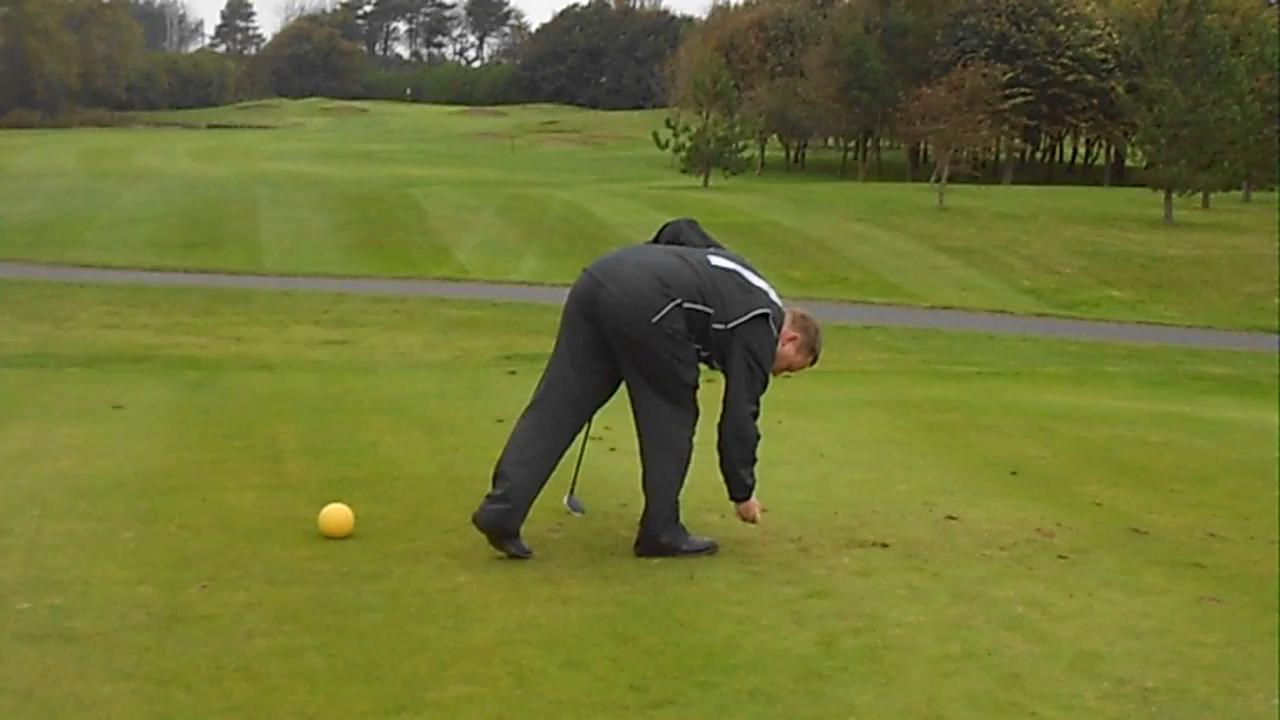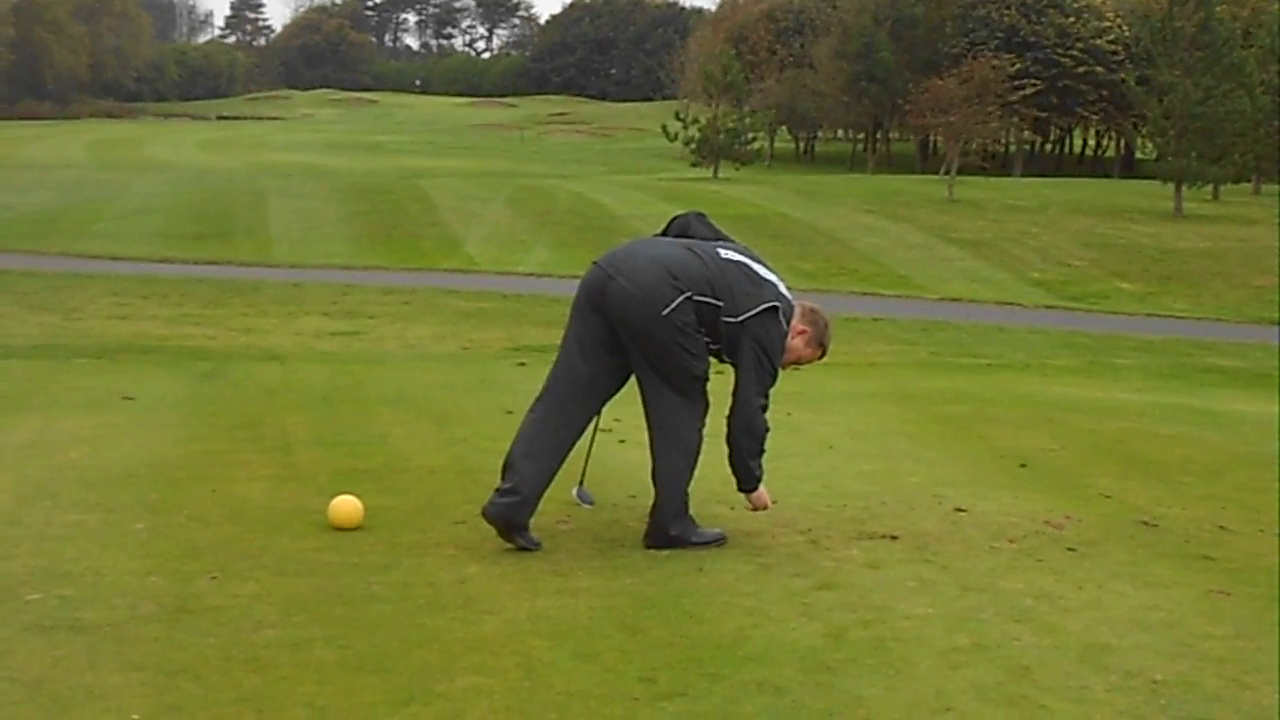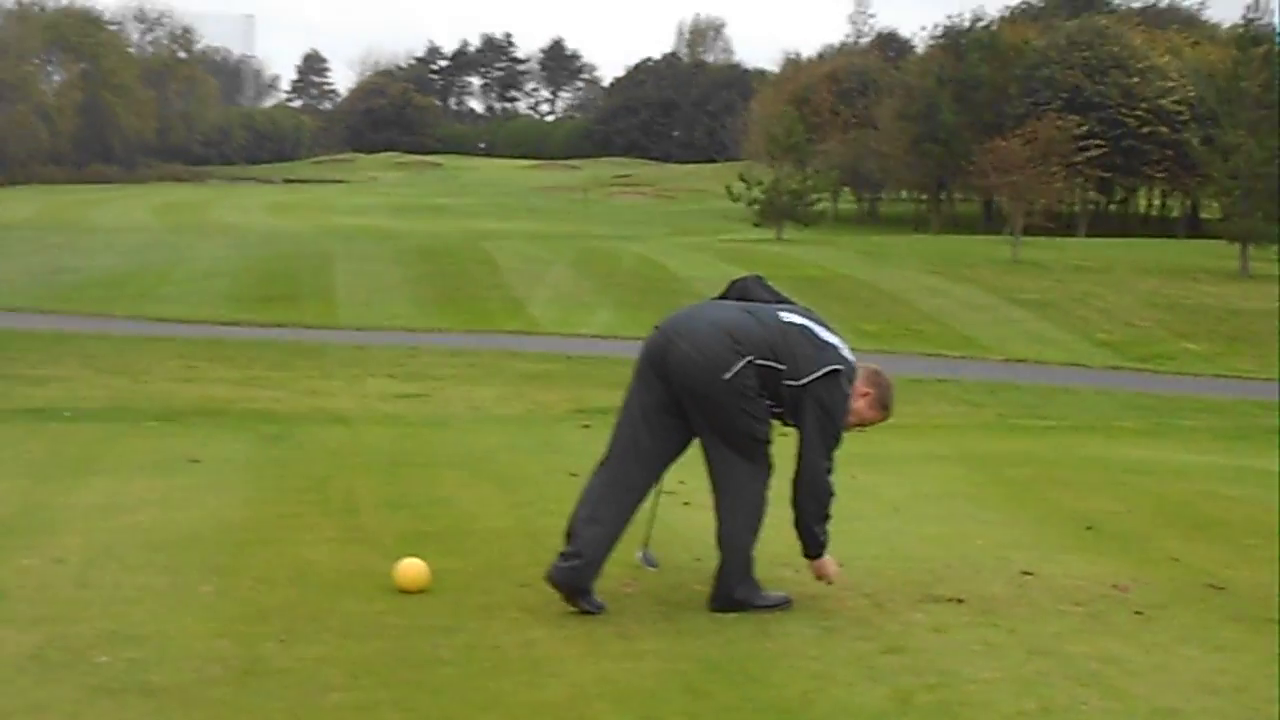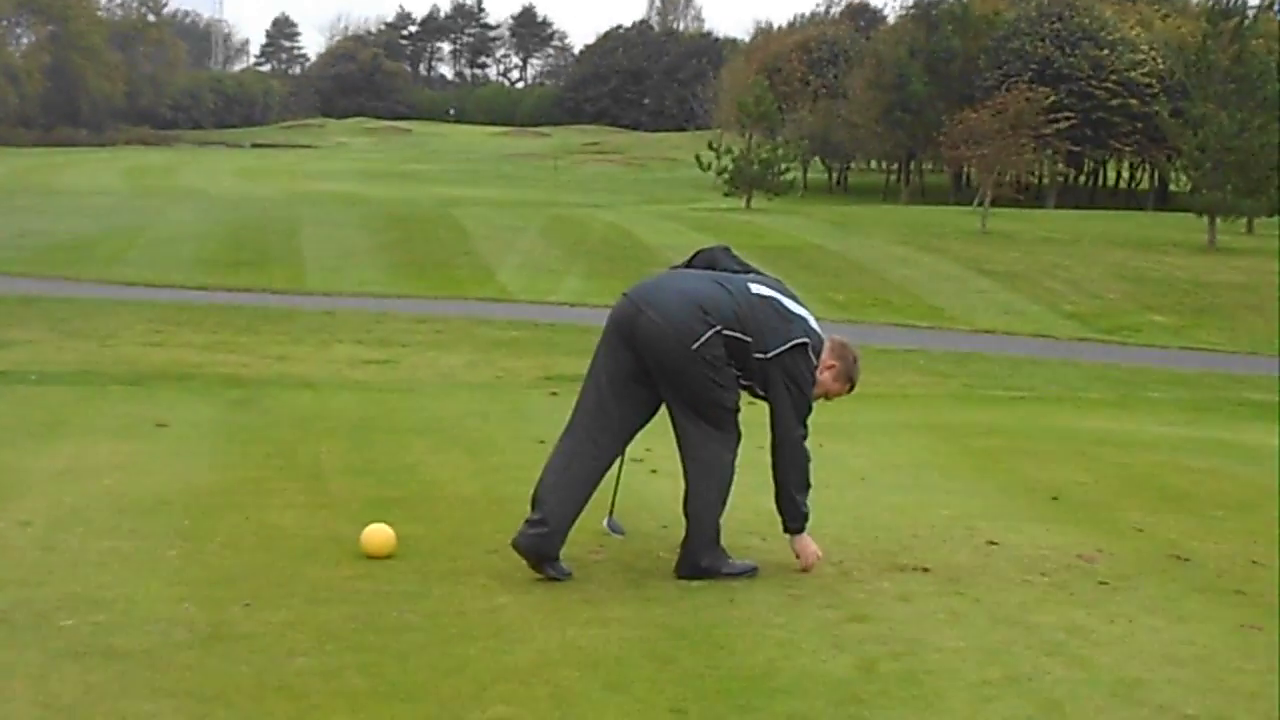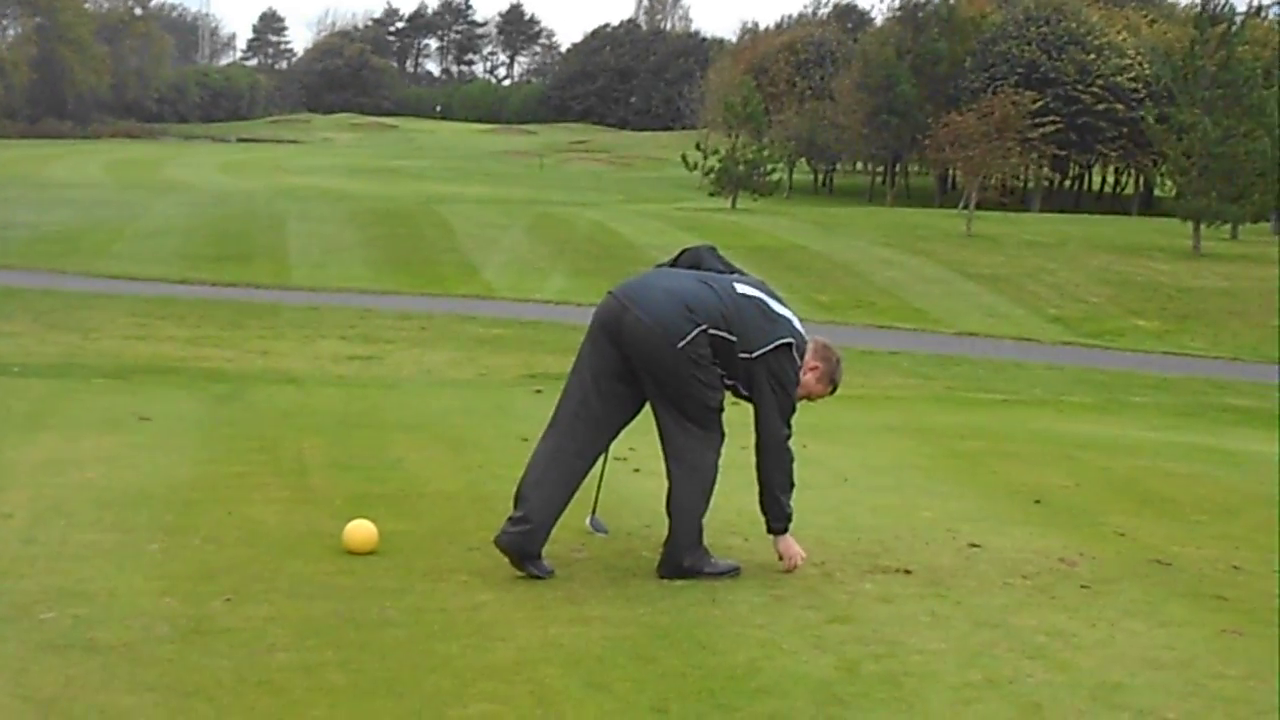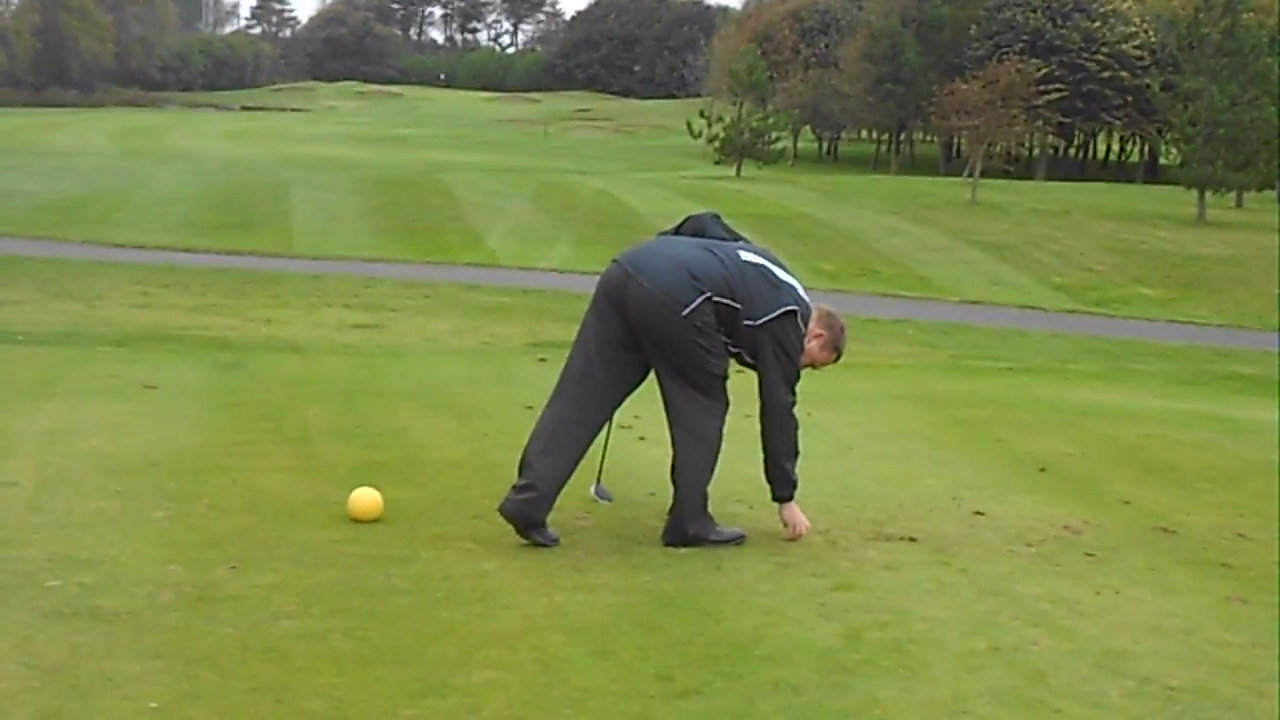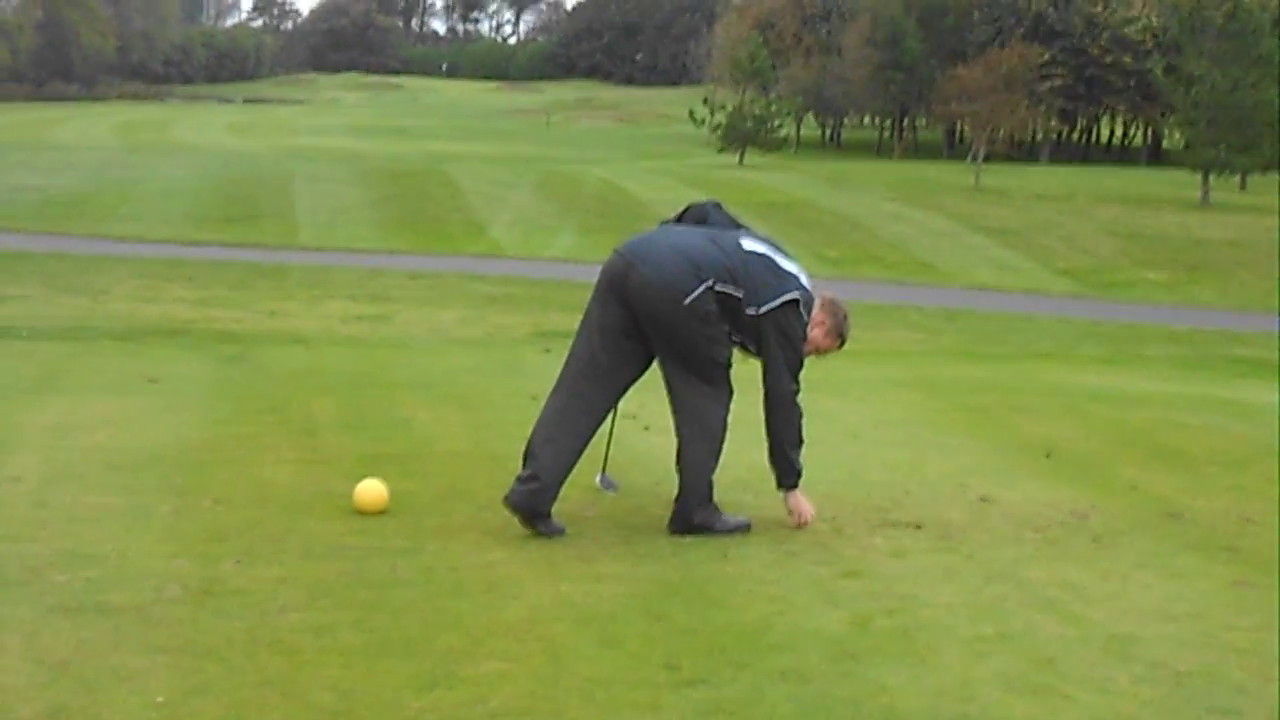
dt=0.4s
person 1, frame 1
left shoulder: (740, 279)
right shoulder: (759, 329)
left elbow: (680, 229)
right elbow: (739, 416)
right wrist: (743, 494)
left hip: (599, 279)
right hip: (645, 304)
left knee: (556, 407)
right knee: (672, 416)
left ankle: (500, 511)
right ankle: (661, 532)
person 1, frame 2
left shoulder: (750, 275)
right shoulder: (769, 322)
left elbow: (689, 223)
right elbow: (748, 409)
right wrist: (750, 483)
left hip: (608, 272)
right hip: (655, 297)
left knee: (566, 400)
right knee: (682, 408)
left ankle: (510, 505)
right ankle: (670, 525)
person 1, frame 3
left shoulder: (810, 332)
right shoulder: (832, 384)
left elbow: (748, 287)
right elbow: (813, 472)
right wrist: (817, 552)
left hip: (671, 336)
right hip: (717, 361)
left knee: (628, 463)
right knee: (746, 470)
left ankle: (573, 569)
right ankle: (735, 588)
person 1, frame 4
left shoulder: (775, 300)
right shoulder: (798, 354)
left elbow: (715, 256)
right elbow: (789, 443)
right wrist: (797, 530)
left hip: (637, 304)
right hip: (684, 330)
left knee: (594, 431)
right knee: (715, 440)
left ankle: (540, 536)
right ankle: (702, 555)
person 1, frame 5
left shoulder: (763, 306)
right shoulder: (782, 354)
left elbow: (700, 255)
right elbow: (773, 443)
right wrist: (780, 530)
left hip: (621, 304)
right hip: (670, 329)
left knee: (576, 430)
right knee: (699, 440)
left ankle: (522, 534)
right ankle: (684, 555)
person 1, frame 6
left shoulder: (766, 274)
right shoulder: (787, 322)
left elbow: (703, 224)
right elbow: (778, 410)
right wrist: (786, 498)
left hip: (626, 271)
right hip: (674, 298)
left knee: (581, 396)
right knee: (703, 408)
left ankle: (526, 502)
right ankle: (689, 523)
person 1, frame 7
left shoulder: (768, 259)
right shoulder: (789, 311)
left elbow: (704, 212)
right elbow: (782, 399)
right wrist: (790, 487)
left hip: (628, 260)
right hip: (677, 288)
left knee: (584, 386)
right knee: (706, 398)
left ankle: (531, 493)
right ankle: (695, 511)
